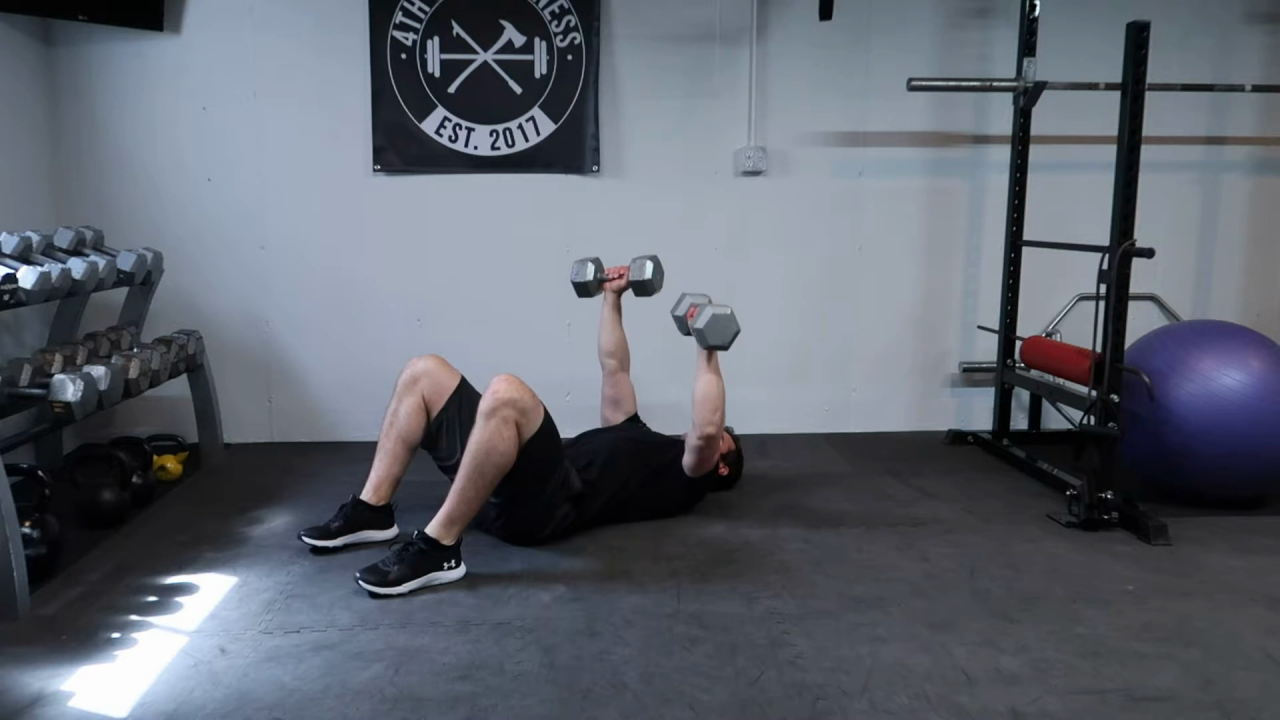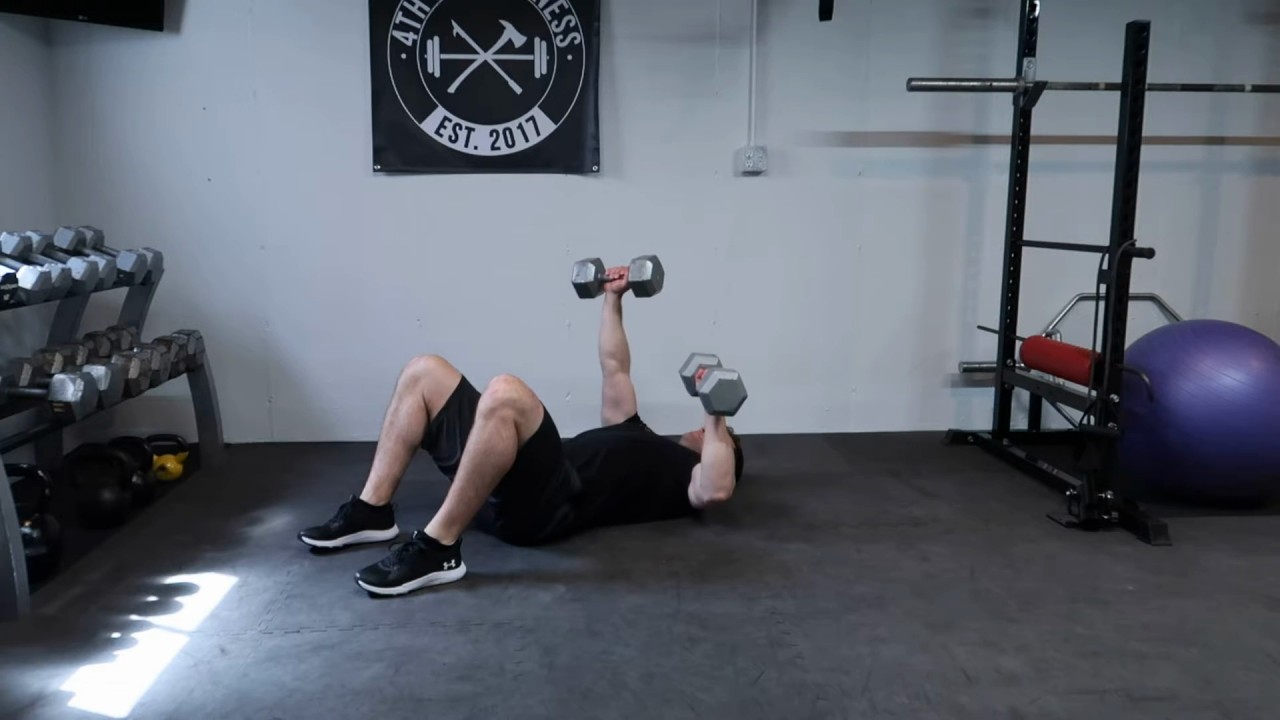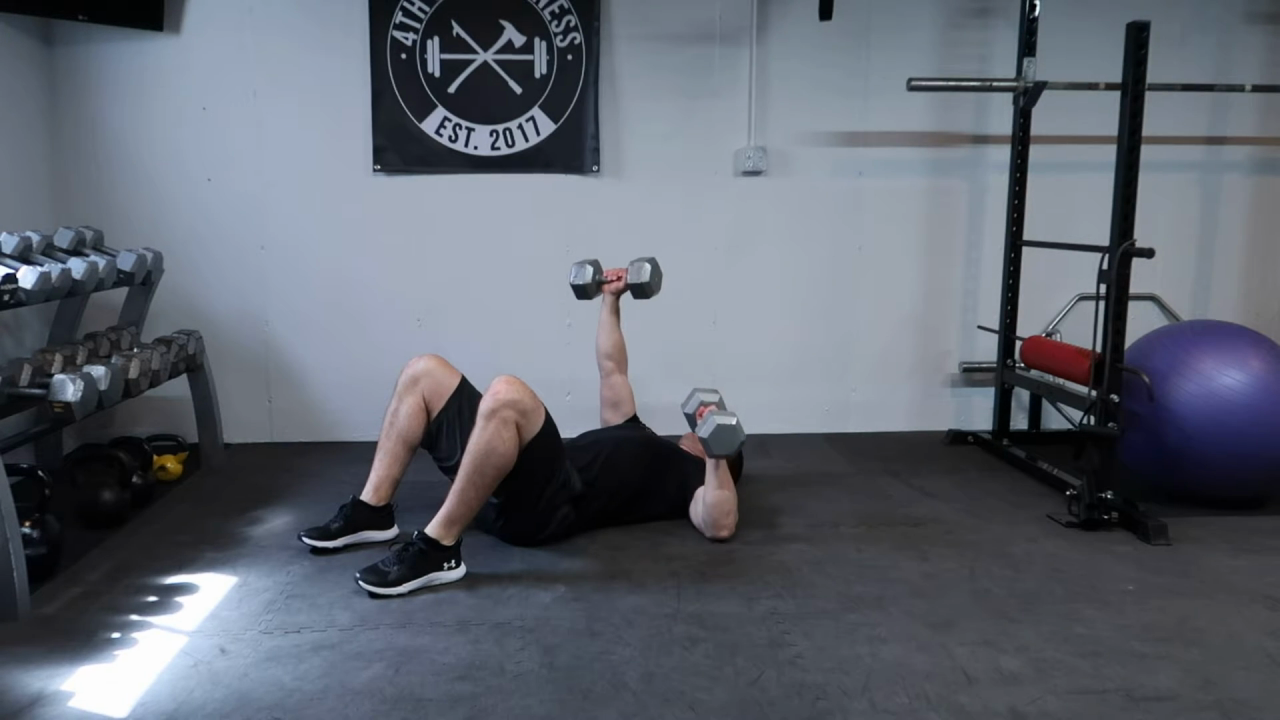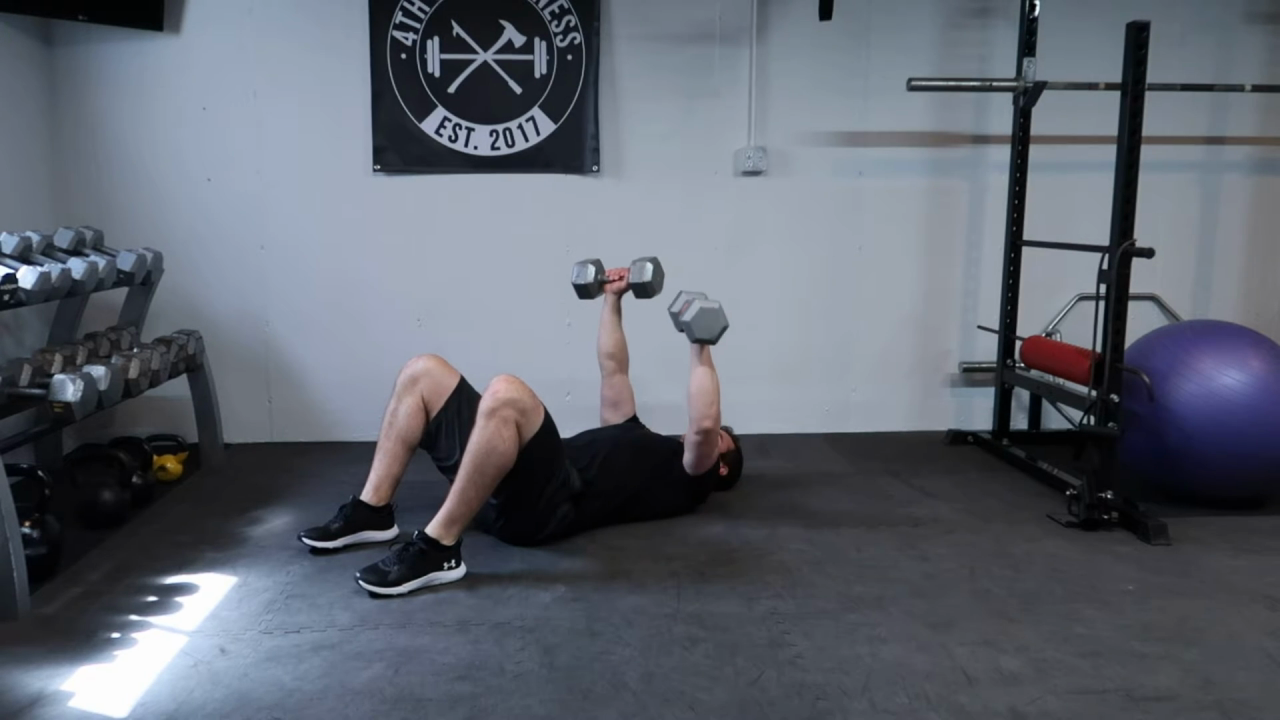
dt=0.5s
person 1, frame 1
left shoulder: (687, 476)
right shoulder: (639, 437)
left elbow: (705, 429)
right elbow: (614, 370)
left wrist: (707, 354)
right wrist: (612, 299)
left hip: (545, 502)
right hip: (502, 487)
left knee: (505, 392)
right knee: (425, 371)
left ankle: (437, 546)
right ankle: (371, 509)
person 1, frame 2
left shoulder: (687, 471)
right shoulder: (639, 437)
left elbow: (717, 492)
right elbow: (615, 369)
left wrist: (717, 417)
right wrist: (613, 300)
left hip: (546, 503)
right hip: (501, 489)
left knee: (505, 392)
right knee: (424, 372)
left ankle: (437, 546)
right ankle: (372, 510)
person 1, frame 3
left shoulder: (690, 474)
right shoulder: (638, 437)
left elbow: (719, 526)
right elbow: (612, 371)
left wrist: (716, 455)
right wrist: (610, 301)
left hip: (545, 503)
right hip: (501, 488)
left knee: (506, 394)
right knee: (425, 371)
left ankle: (437, 546)
right ankle: (372, 510)
person 1, frame 4
left shoulder: (687, 476)
right shoulder: (639, 439)
left elbow: (702, 426)
right elbow: (614, 371)
left wrist: (700, 350)
right wrist: (612, 301)
left hip: (545, 503)
right hip: (502, 489)
left knee: (506, 393)
right knee: (424, 371)
left ankle: (437, 546)
right ankle: (372, 511)
